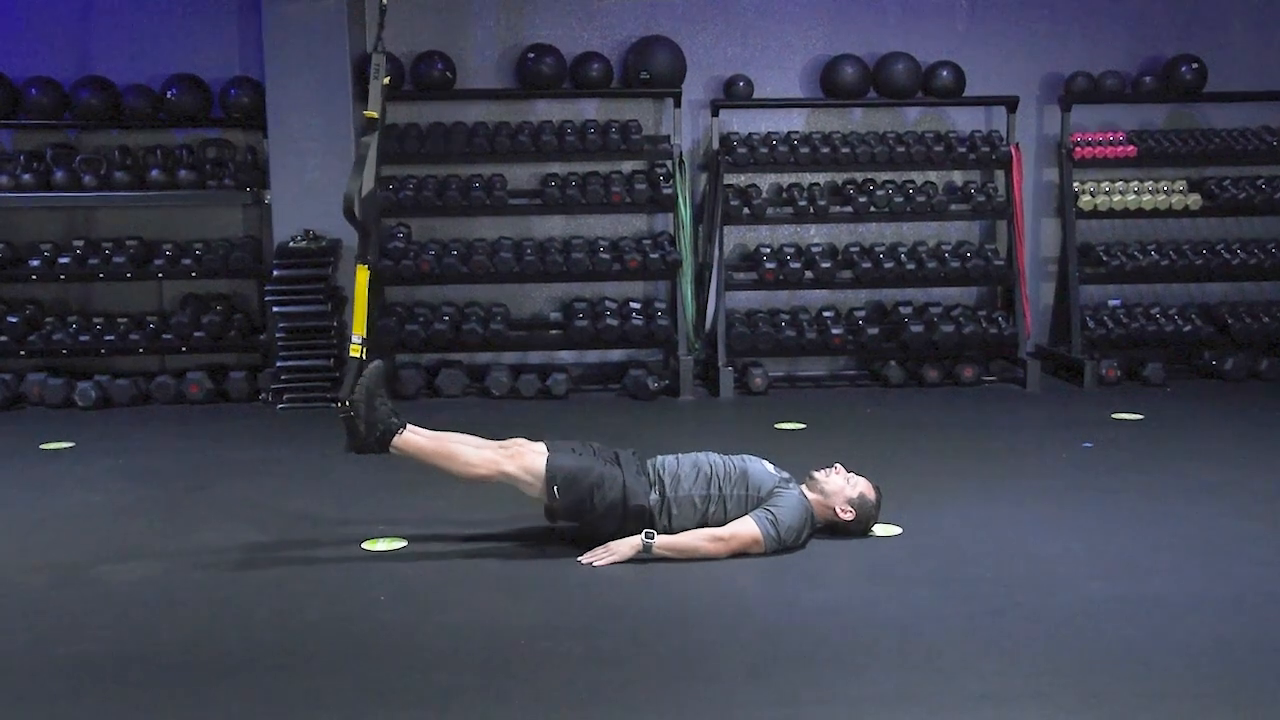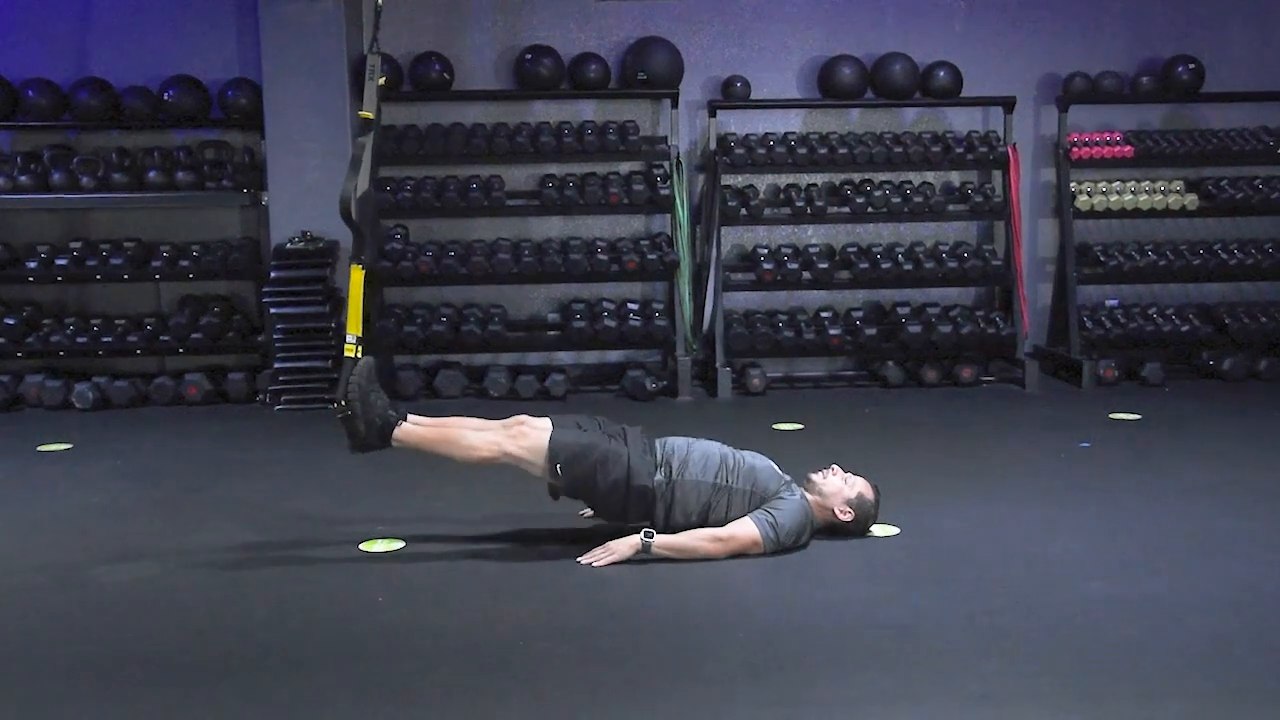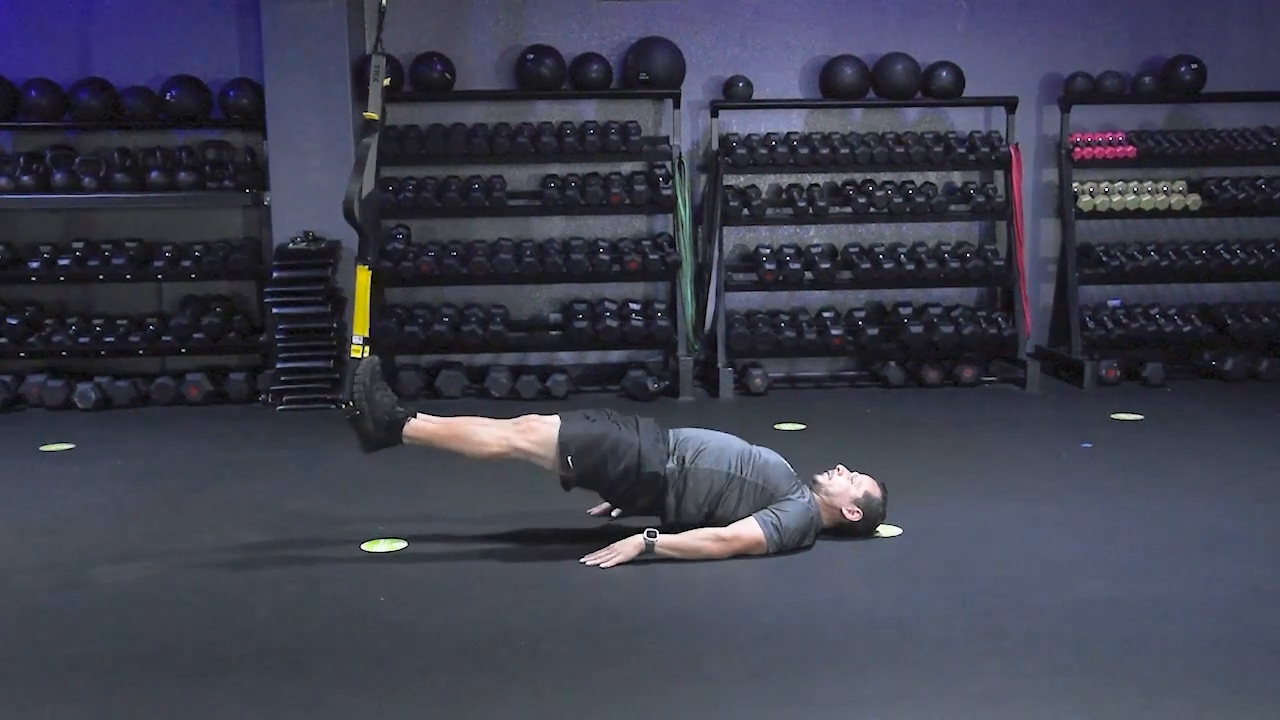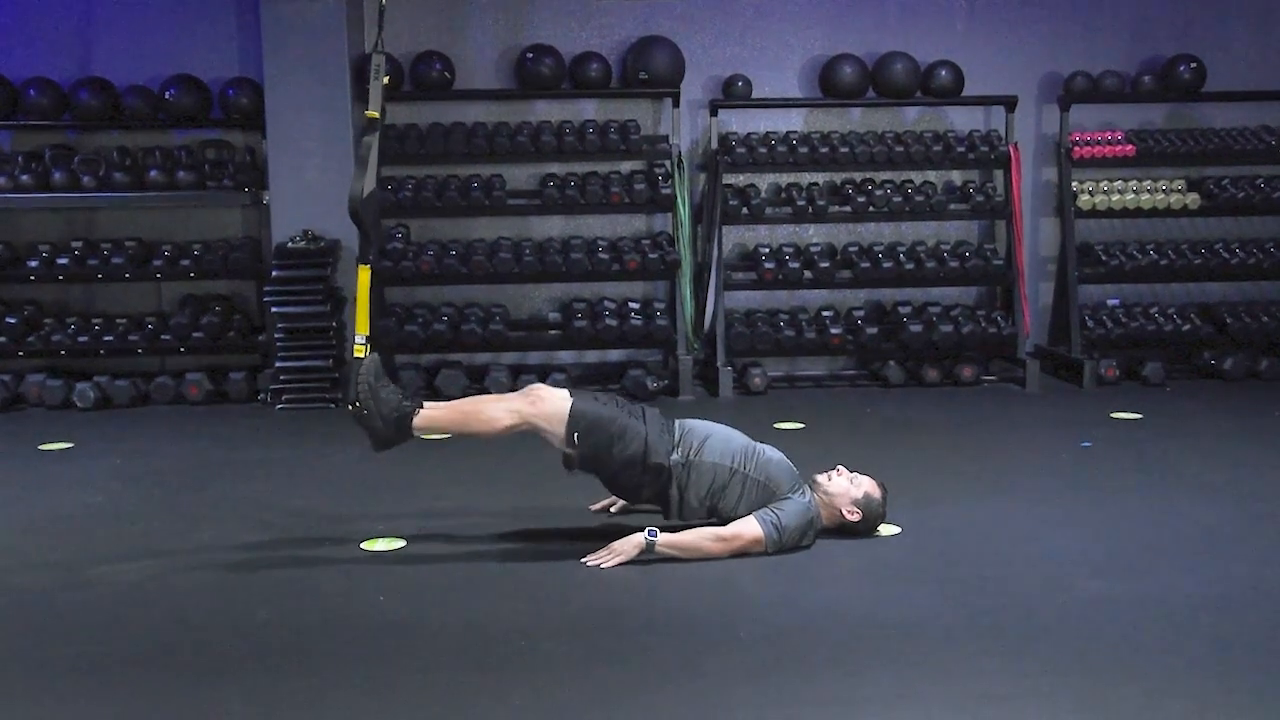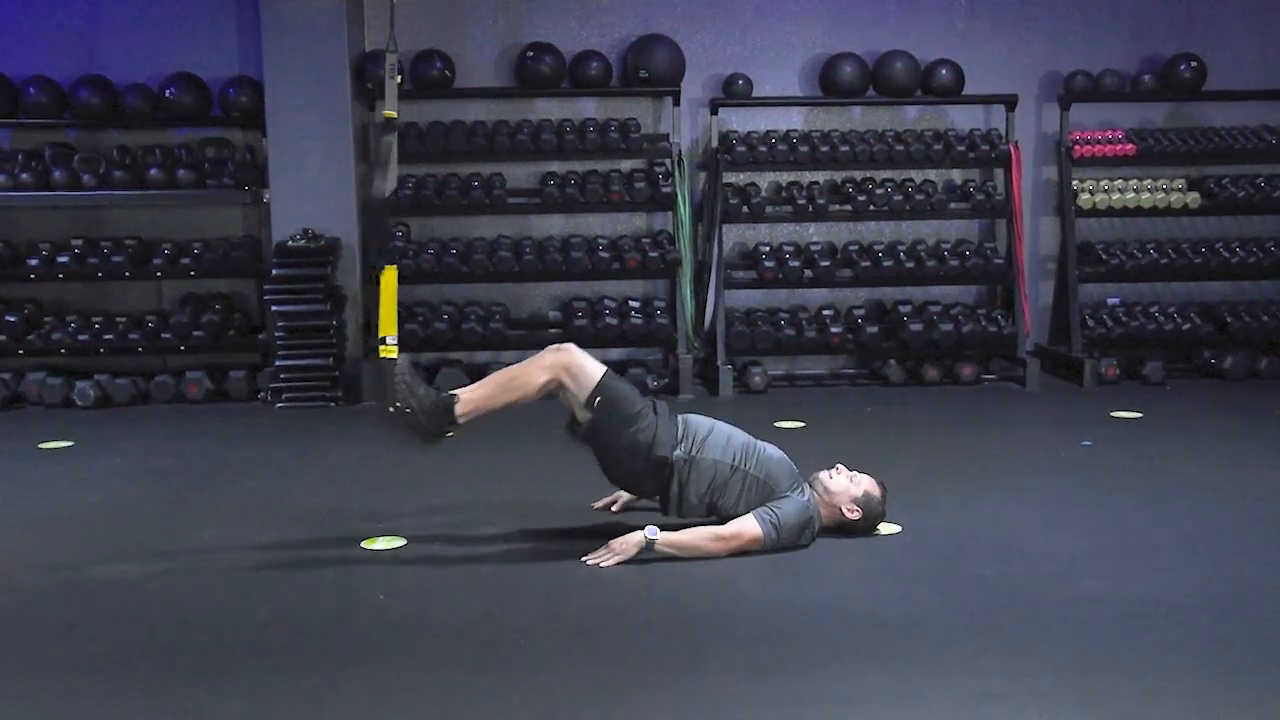
dt=0.2s
person 1, frame 1
left shoulder: (795, 514)
right shoulder: (783, 485)
left elbow: (724, 540)
left wrist: (641, 541)
left hip: (640, 502)
right hip: (643, 473)
left knee: (510, 462)
right knee: (515, 448)
left ankle: (388, 434)
right ankle: (390, 429)
person 1, frame 2
left shoulder: (794, 517)
right shoulder: (784, 489)
left elbow: (723, 541)
left wrist: (640, 541)
left hip: (646, 483)
right hip: (648, 457)
left knee: (513, 442)
right knee: (520, 426)
left ankle: (386, 429)
right ankle: (394, 423)
person 1, frame 3
left shoulder: (801, 518)
right shoulder: (794, 489)
left elbow: (727, 541)
left wrist: (644, 542)
left hip: (658, 472)
right hip: (660, 450)
left knee: (521, 437)
right knee: (528, 427)
left ankle: (396, 427)
right ankle: (400, 422)
person 1, frame 4
left shoulder: (801, 518)
right shoulder: (794, 489)
left elbow: (727, 540)
left wrist: (646, 541)
left hip: (661, 463)
right hip: (665, 442)
left knee: (535, 405)
right knee: (536, 398)
left ankle: (405, 421)
right ankle: (409, 415)
person 1, frame 5
left shoulder: (801, 517)
right shoulder: (797, 489)
left elbow: (727, 538)
left wrist: (647, 538)
left hip: (663, 455)
right hip: (672, 438)
left knee: (564, 359)
right knee: (560, 359)
left ankle: (443, 411)
right ankle: (446, 407)
